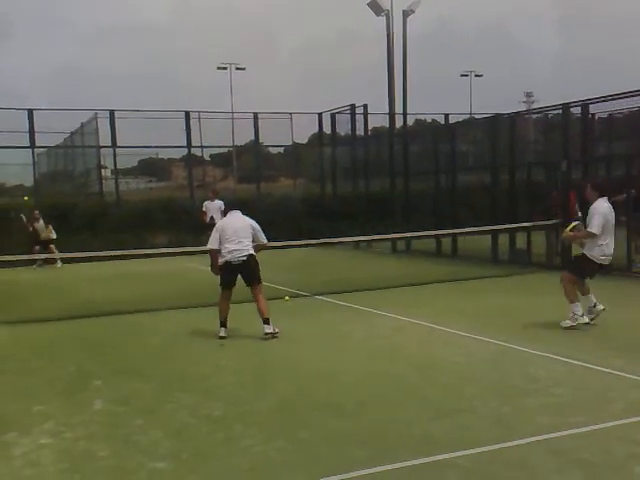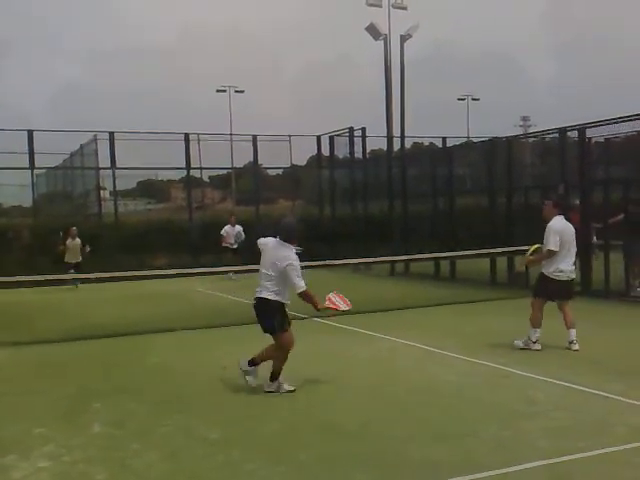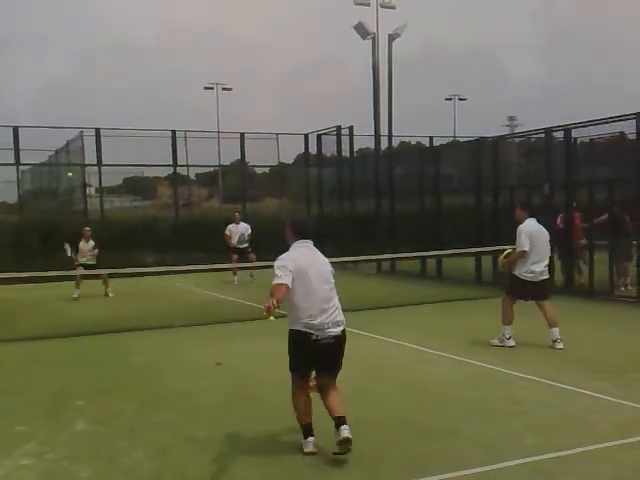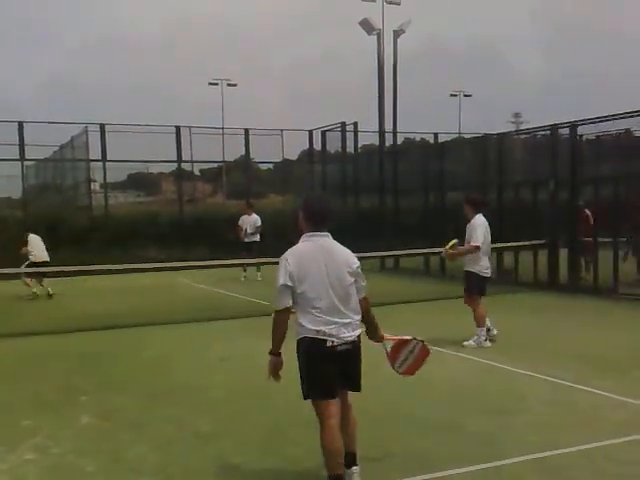
dt=1s
person 1, frame 1
left shoulder: (220, 223)
right shoulder: (249, 221)
left elbow: (212, 249)
right elbow: (263, 244)
left wrist: (213, 265)
left hip: (226, 262)
right hip: (246, 259)
left knee: (225, 295)
right knee: (258, 293)
left ankle: (223, 329)
right ankle: (268, 327)
person 1, frame 2
left shoulder: (269, 243)
right shoulder: (290, 259)
left elbow: (260, 242)
right elbow: (301, 290)
left wrist: (280, 235)
right wrist: (316, 303)
left hip: (264, 300)
right hip: (271, 303)
left knee: (286, 342)
right knee: (286, 343)
left ankle: (274, 382)
right ankle: (250, 365)
person 1, frame 3
left shoulder: (286, 260)
right shoulder: (323, 260)
left elbow: (280, 286)
left wrist: (273, 302)
left hip: (304, 332)
right hip: (335, 330)
left knee: (300, 386)
right knee: (328, 387)
left ankle: (309, 438)
right ankle: (342, 427)
person 1, frame 4
left shoulder: (291, 258)
right shoulder: (347, 255)
left elbow: (282, 311)
right elbow: (363, 303)
left wrist: (275, 353)
right wrist: (375, 330)
left hip: (316, 343)
right hip: (349, 340)
left knee: (328, 417)
right knee: (343, 405)
person 2, frame 1
left shoulder: (597, 207)
right shoulder: (606, 206)
left elbow: (593, 233)
left wrist: (573, 236)
right wrist: (580, 238)
left hip: (593, 254)
right hip: (601, 254)
left knee: (566, 278)
right knee: (577, 280)
left ankle: (577, 314)
right ankle: (594, 307)
person 2, frame 2
left shoulder: (553, 225)
right shoulder: (569, 226)
left elbow: (552, 251)
left wrist: (534, 259)
right wrist: (541, 256)
left hip: (552, 274)
right hip: (568, 273)
left knee: (537, 304)
right knee: (564, 306)
left ankle: (533, 340)
right ankle: (573, 341)
person 2, frame 3
left shoulder: (523, 228)
right shoulder: (542, 229)
left elbow: (522, 252)
left wrist: (508, 262)
left hip: (524, 274)
right hip: (542, 274)
left knee: (507, 302)
right knee: (545, 305)
left ankle: (506, 337)
right ankle: (557, 339)
person 2, frame 4
left shoulder: (478, 222)
right shoulder: (476, 222)
left elbow: (475, 247)
left wrist: (455, 253)
right wrist: (460, 249)
left hip: (477, 270)
right hip: (473, 269)
left knee: (475, 302)
right knee: (470, 300)
left ankle: (482, 338)
right ankle: (489, 329)
